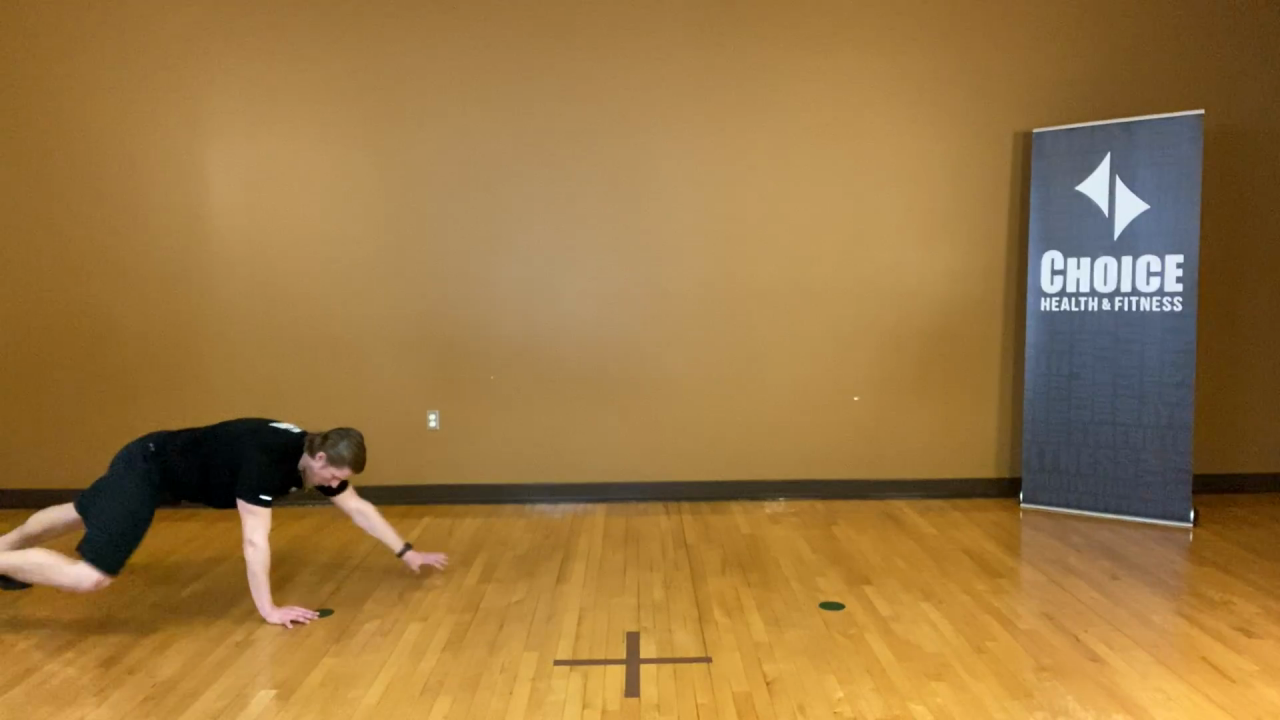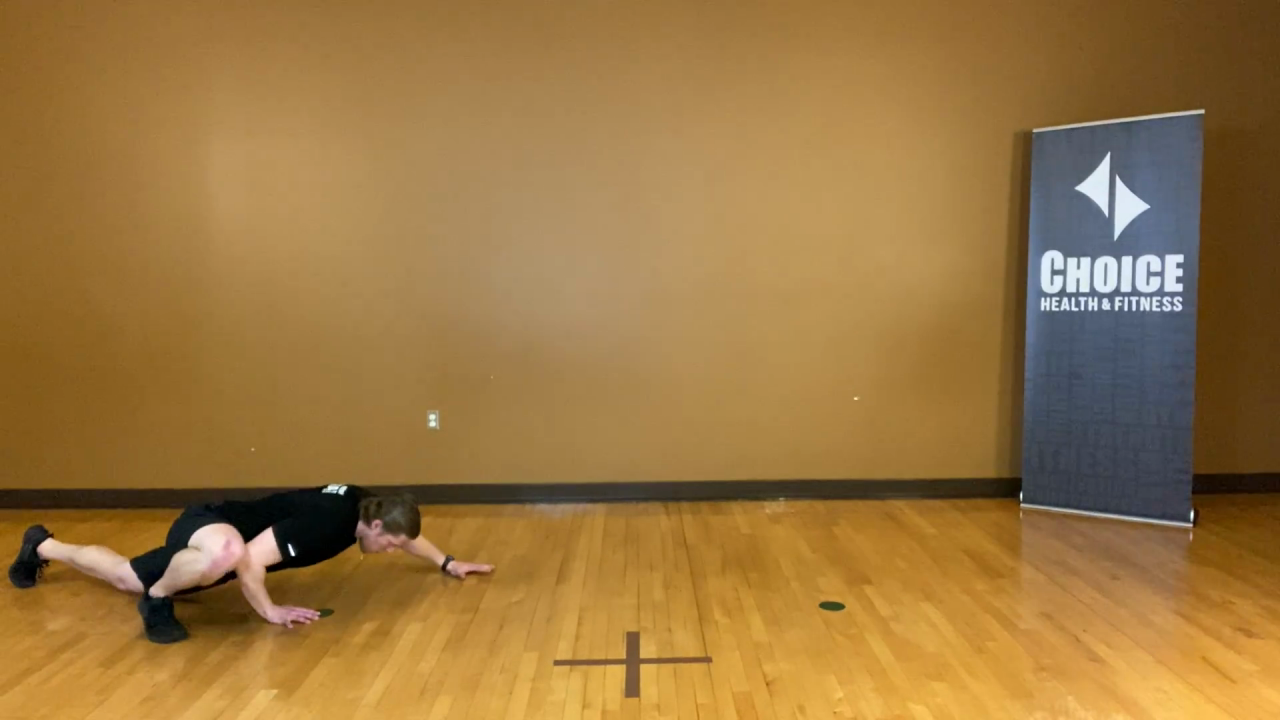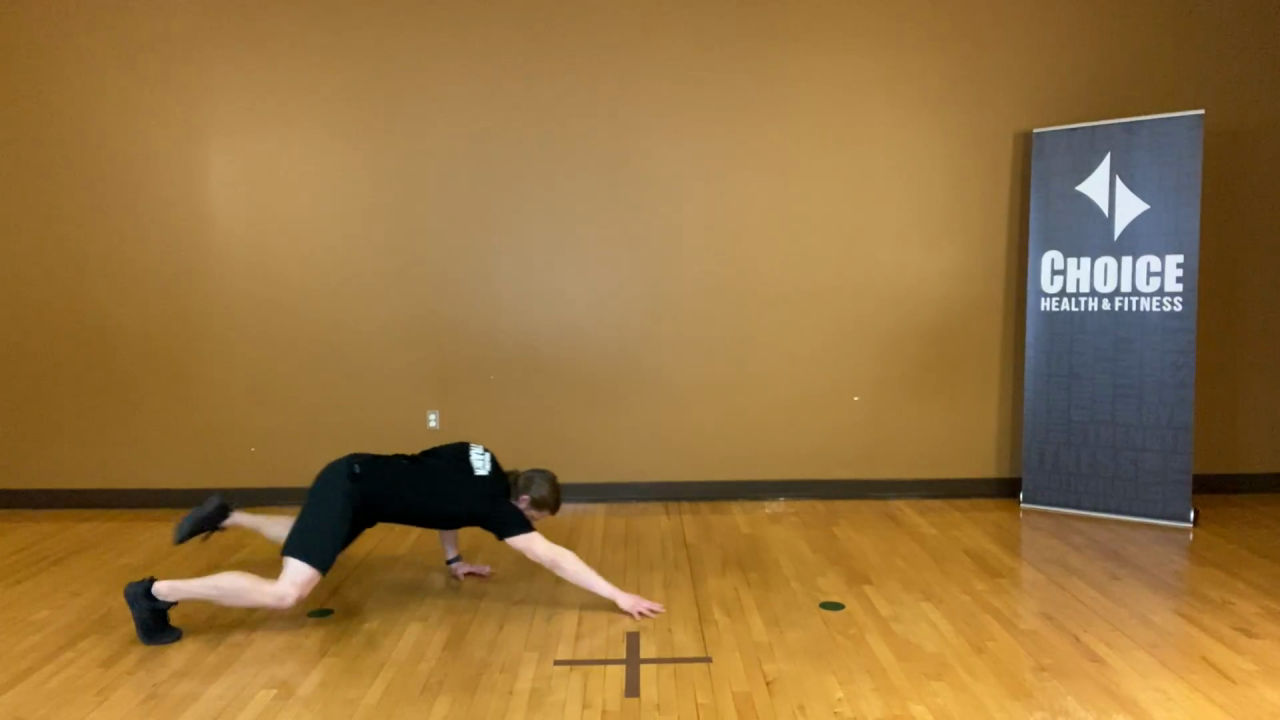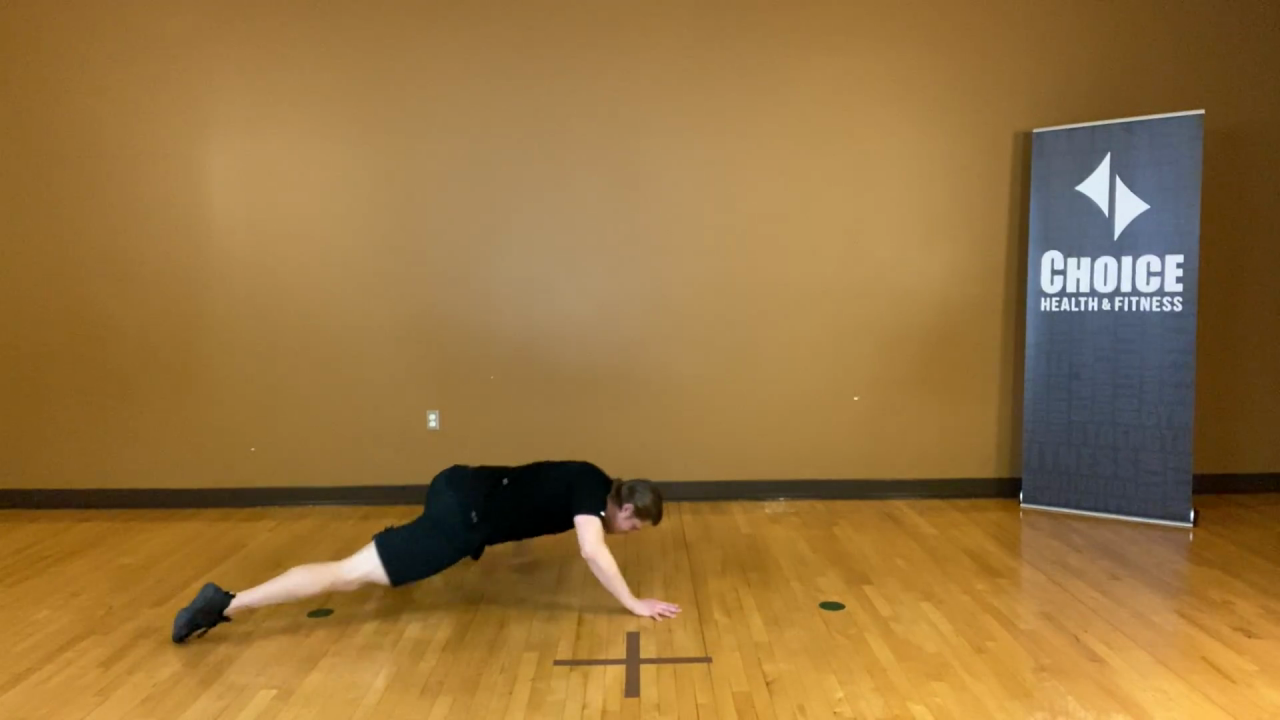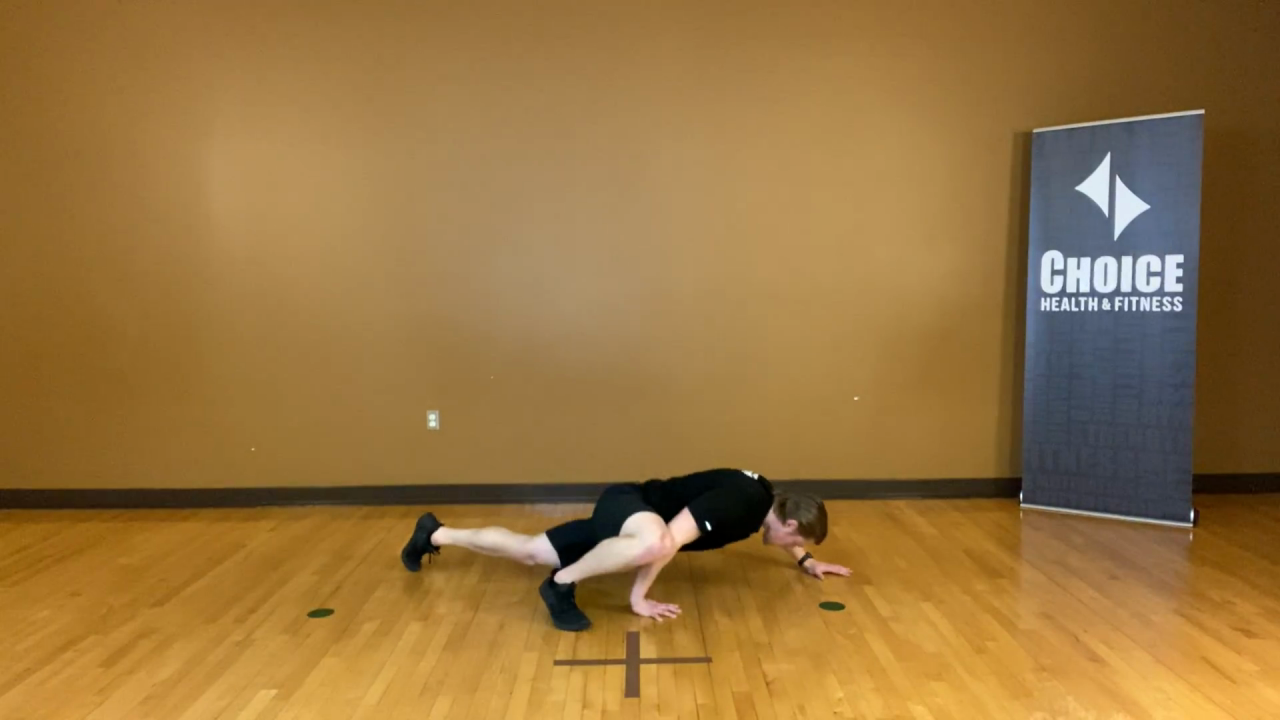
dt=1s
person 1, frame 1
left shoulder: (316, 459)
right shoulder: (268, 459)
left elbow: (358, 507)
right elbow: (255, 539)
left wrist: (406, 552)
right wrist: (267, 608)
left hip: (159, 469)
right hip: (145, 465)
left knee: (81, 515)
right knee: (88, 578)
person 1, frame 2
left shoulder: (363, 506)
right shoulder: (323, 525)
left elbow: (405, 533)
right elbow: (249, 557)
left wrist: (447, 562)
right wrist: (269, 611)
left hip: (213, 534)
right hip: (203, 527)
left knee: (124, 575)
right knee: (227, 552)
left ankle: (43, 545)
right ankle: (158, 600)
person 1, frame 3
left shoulder: (481, 460)
right shoulder: (493, 503)
right elbow: (549, 555)
left wrist: (453, 561)
right wrist: (618, 596)
left hip: (354, 474)
right hip: (348, 490)
left knee: (308, 545)
right knee: (284, 594)
left ankle: (222, 515)
right ankle: (155, 593)
person 1, frame 4
left shoulder: (589, 480)
right shoulder: (594, 489)
right elbow: (594, 552)
right wrist: (632, 602)
left hip: (459, 484)
right hip: (461, 513)
right knee: (350, 574)
left ankle: (390, 541)
right ankle: (227, 604)
person 1, frame 5
left shoulder: (765, 496)
right shoulder: (740, 500)
left elbow: (773, 530)
right elbow: (672, 536)
left wrist: (806, 560)
right wrist: (637, 598)
left hip: (628, 513)
right hip: (623, 504)
left knee: (529, 551)
right knee: (655, 543)
left ankle: (434, 533)
right ankle: (562, 584)
